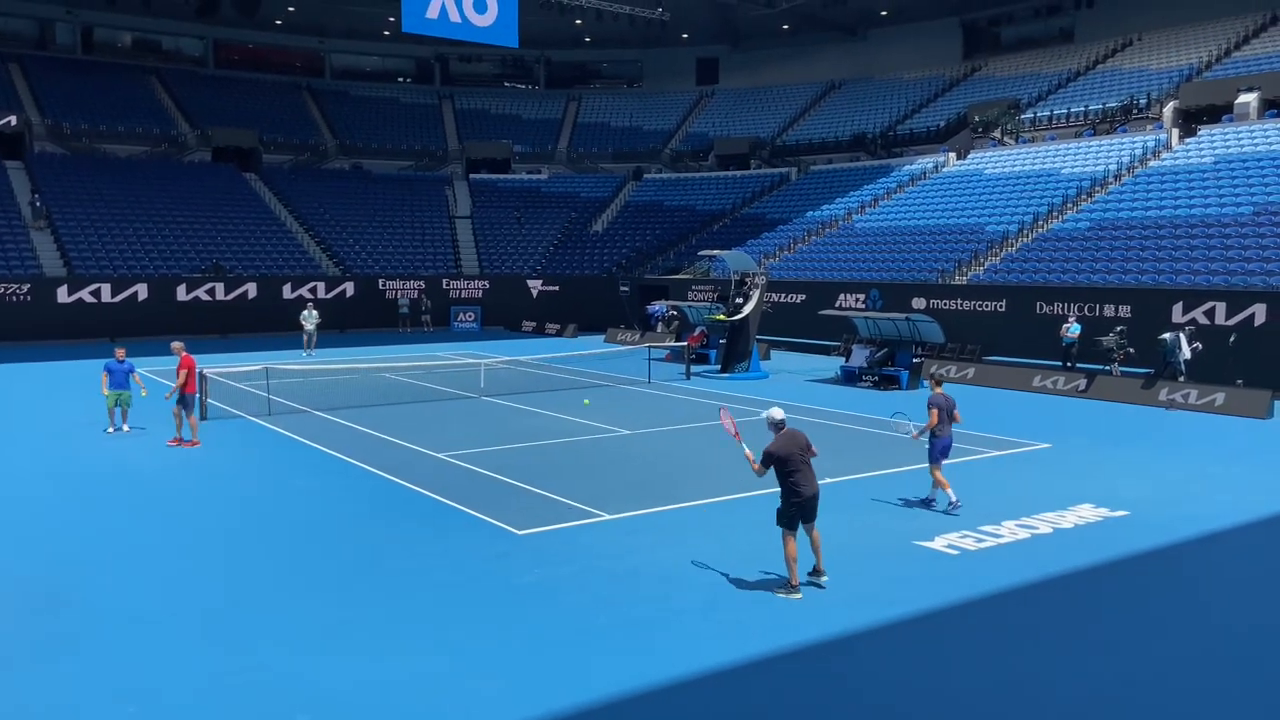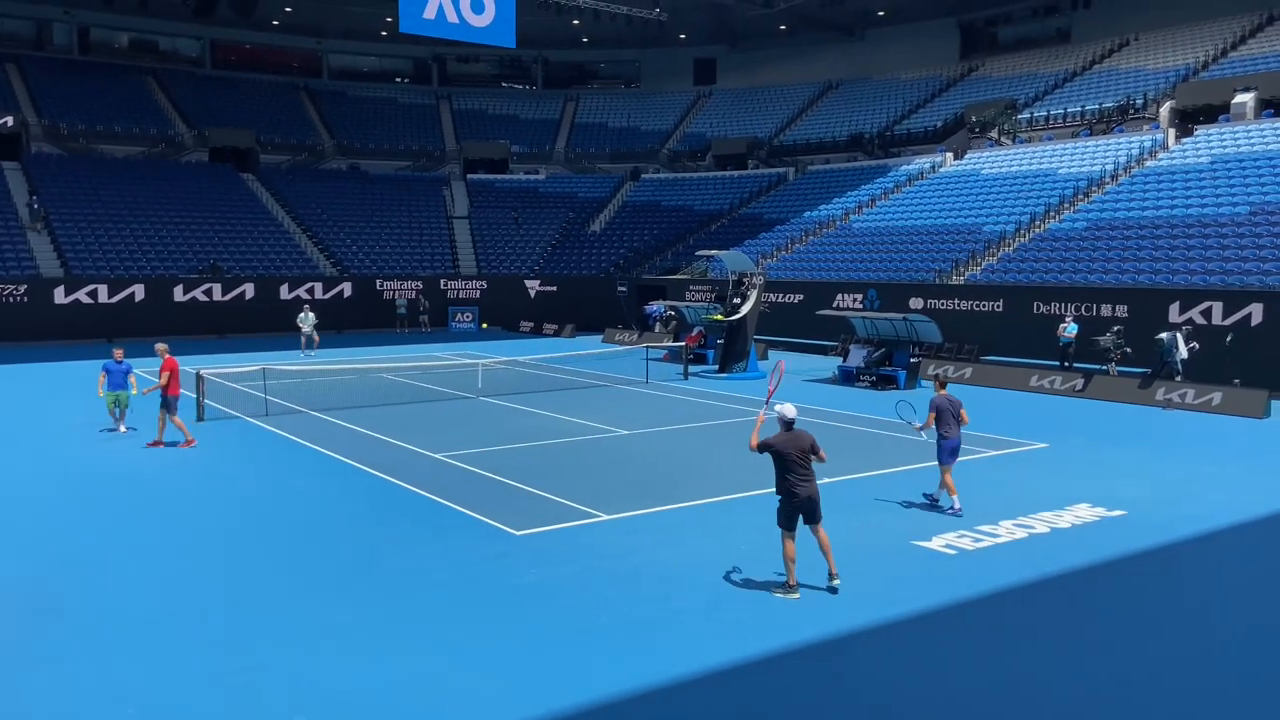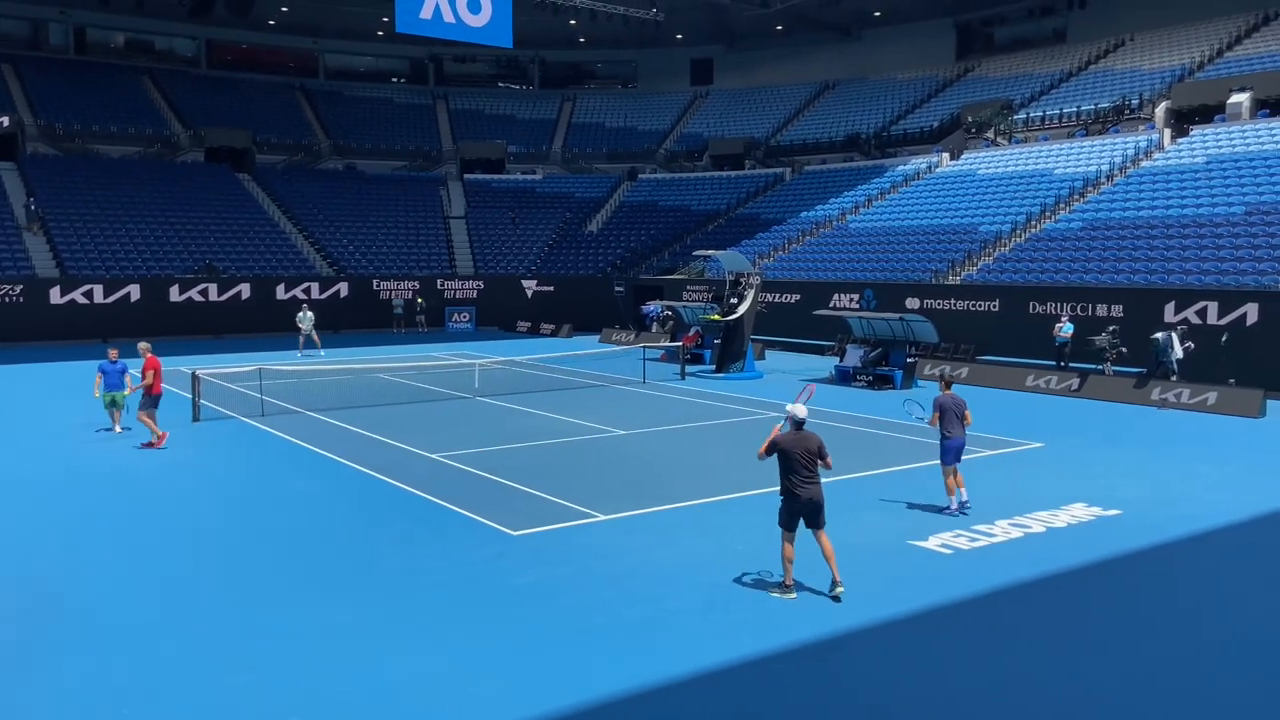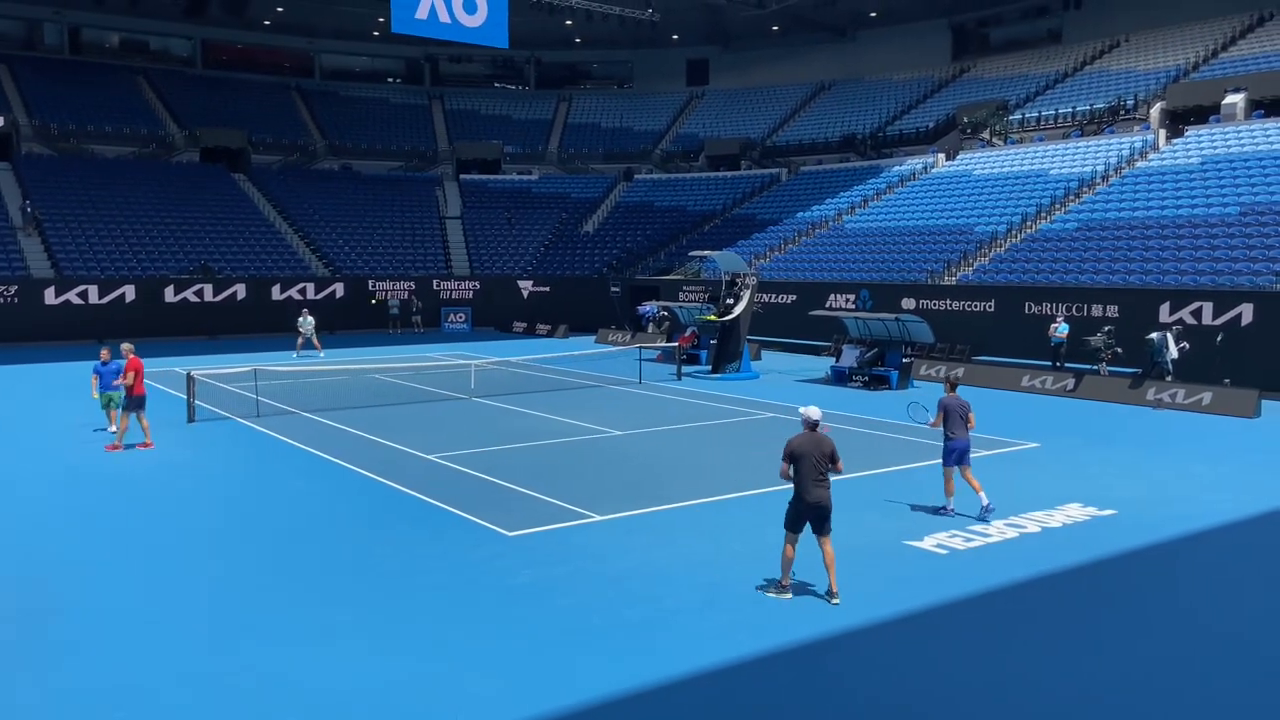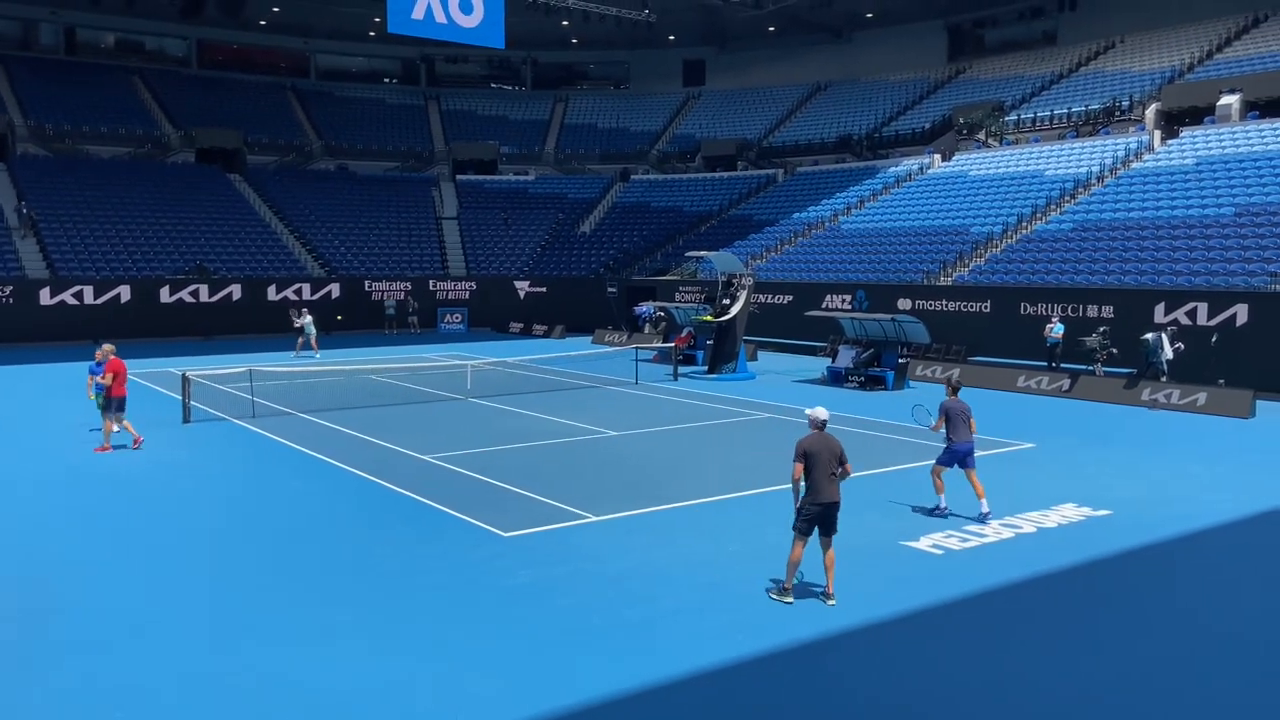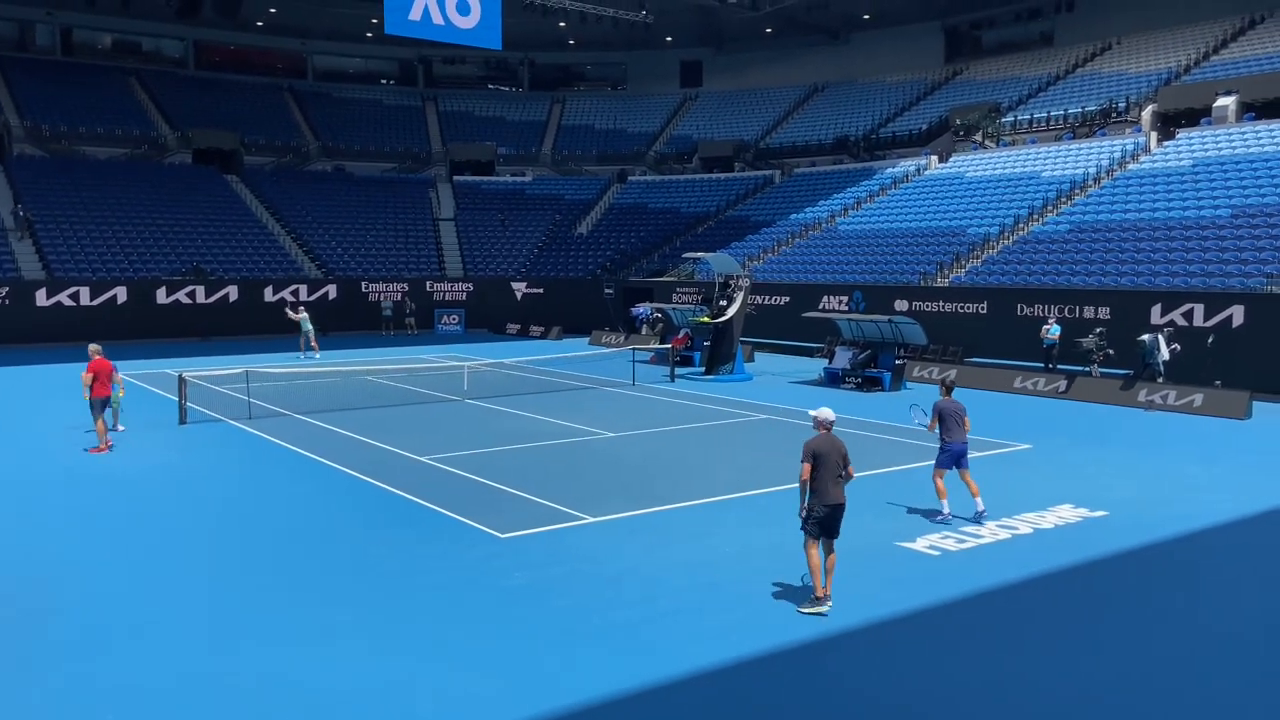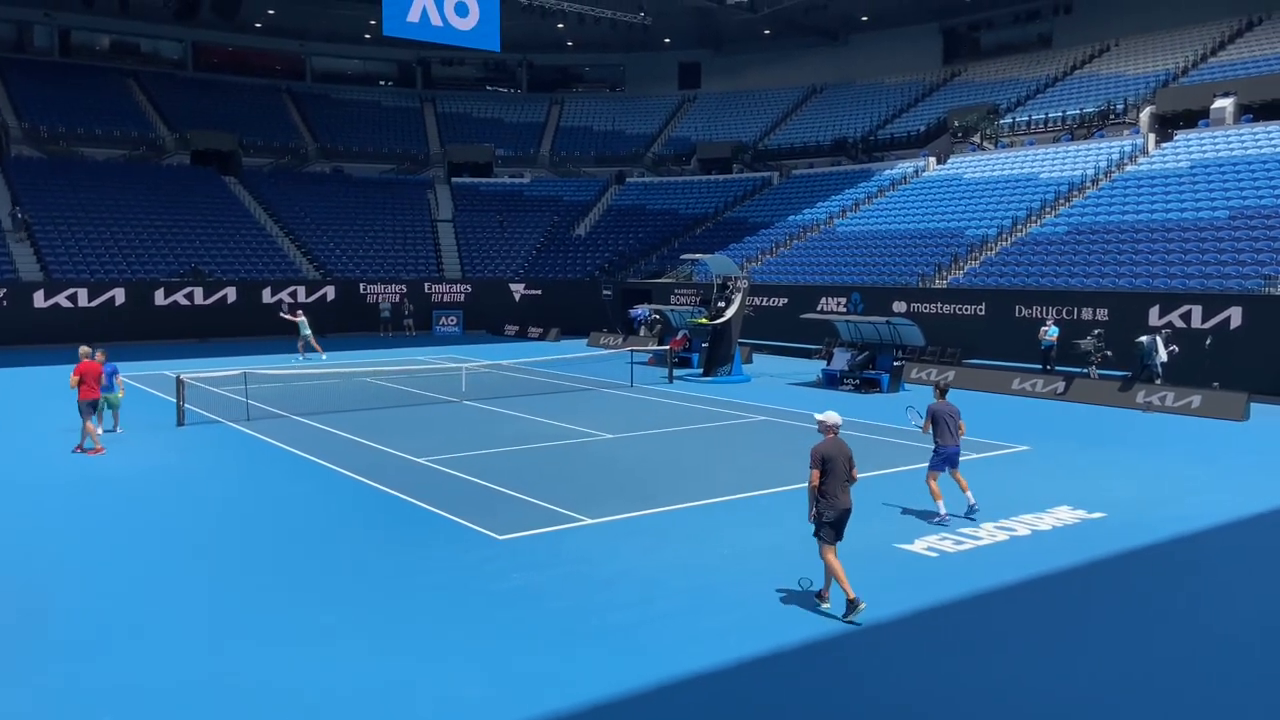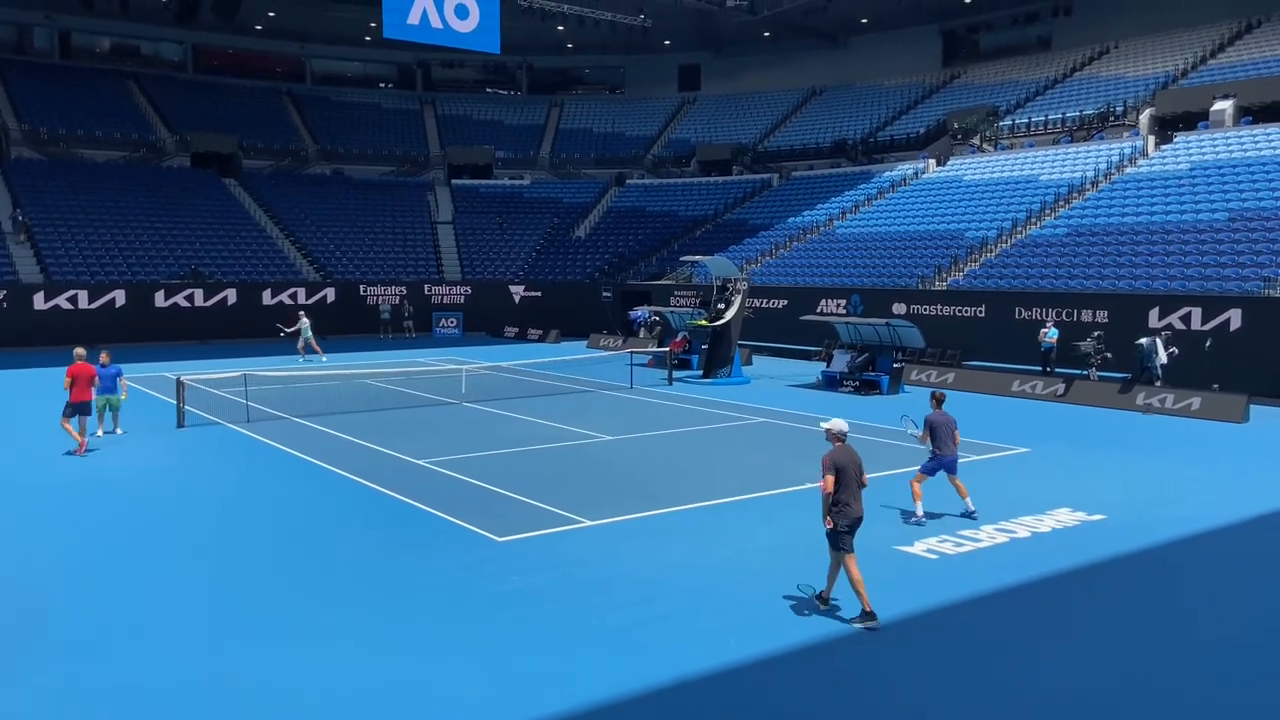
dt=0.2s
person 1, frame 1
left shoulder: (772, 450)
right shoulder: (799, 435)
left elbow: (759, 472)
right elbow: (814, 453)
left wrist: (750, 459)
left hip: (795, 497)
right hip: (813, 491)
left knee: (789, 537)
right knee: (810, 528)
left ankle: (793, 586)
right ankle: (819, 571)
person 1, frame 2
left shoulder: (773, 442)
right shoulder: (806, 436)
left elbow: (753, 447)
right elbow: (822, 459)
left wrist: (758, 424)
left hip: (791, 497)
right hip: (811, 492)
left knee: (788, 538)
right knee: (818, 531)
left ankle: (791, 585)
right ankle: (833, 574)
person 1, frame 3
left shoulder: (780, 440)
right shoulder: (815, 439)
left elbow: (760, 455)
right elbow: (828, 465)
left wrist: (772, 435)
left hip: (793, 498)
right hip: (815, 495)
left knee: (787, 540)
right knee: (821, 537)
left ankle: (788, 586)
right ankle: (837, 581)
person 1, frame 4
left shoulder: (793, 443)
right shoulder: (828, 442)
left elbow: (783, 474)
right elbow: (839, 469)
left hip: (802, 500)
right hip: (824, 500)
left knee: (790, 541)
right knee: (825, 543)
left ankle: (784, 585)
right ankle: (833, 591)
person 1, frame 5
left shoulder: (804, 443)
right shoulder: (835, 443)
left elbow: (796, 476)
right elbow: (847, 472)
left wrist: (796, 500)
left hip: (812, 501)
right hip: (833, 500)
left knee: (799, 543)
right knee: (827, 545)
left ankle: (786, 589)
right ankle: (829, 592)
person 1, frame 6
left shoulder: (811, 444)
right shoulder: (839, 444)
left elbow: (804, 477)
right elbow: (850, 474)
left wrist: (802, 503)
left hip: (820, 503)
right hip: (839, 502)
left knee: (811, 547)
right knee: (829, 547)
left ankle: (818, 598)
right ankle: (826, 593)
person 1, frame 7
left shoulder: (819, 449)
right shoulder: (845, 447)
left elbow: (813, 483)
right elbow: (853, 477)
left wrist: (811, 508)
left hip: (828, 508)
right hip: (845, 506)
left knee: (827, 554)
right knee: (832, 551)
left ankle: (853, 599)
right ankle: (824, 594)
person 1, frame 8
left shoulder: (830, 457)
right shoulder: (853, 454)
left elbow: (828, 490)
right elbow: (863, 483)
left wrist: (825, 514)
left hip: (840, 516)
right hip: (856, 513)
left knee: (849, 563)
right knee: (836, 555)
left ankle: (868, 612)
right ankle: (825, 596)
